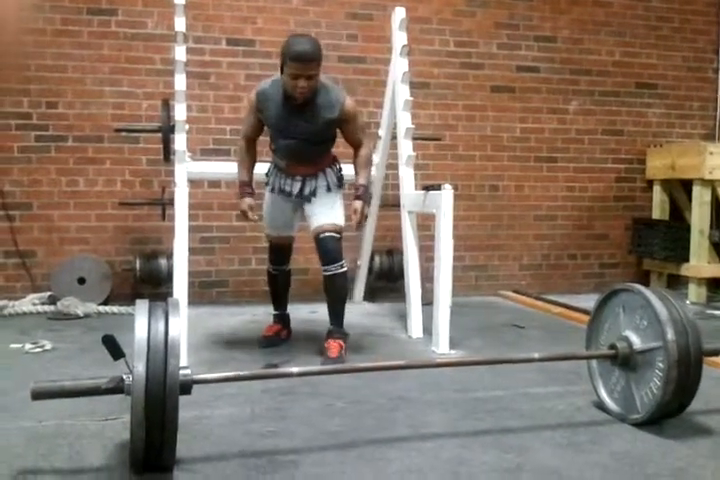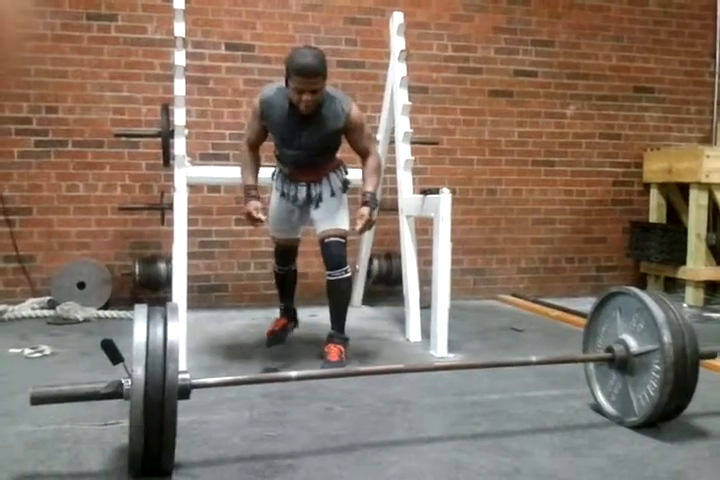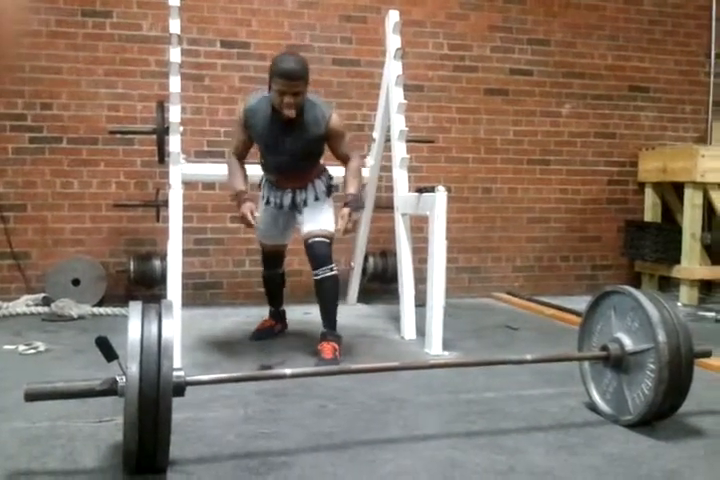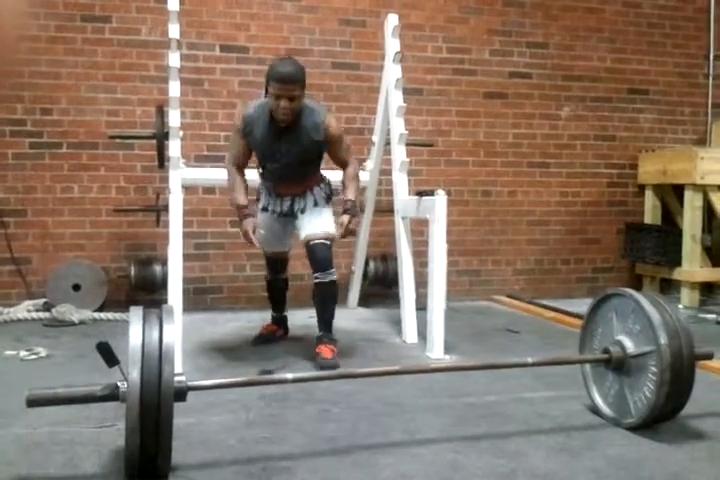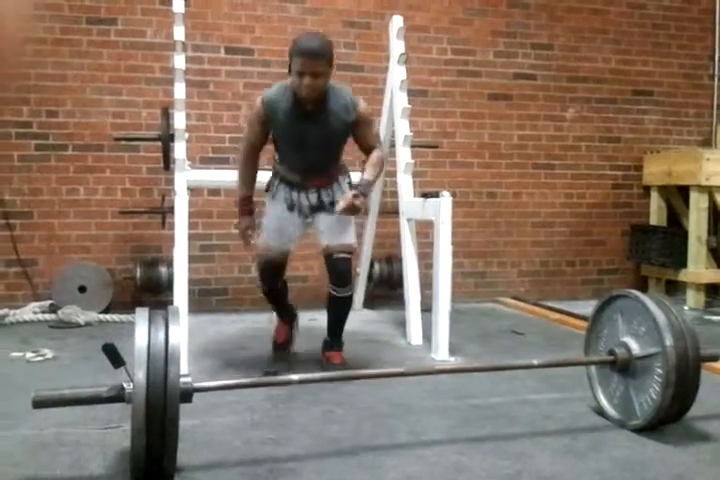
dt=0.3s
person 1, frame 1
left shoulder: (340, 102)
right shoulder: (262, 96)
left elbow: (361, 146)
right elbow: (248, 142)
left wrist: (361, 193)
right wrist: (245, 190)
left hip: (323, 180)
right hip: (281, 178)
left knee: (330, 248)
right knee: (278, 251)
left ankle: (336, 333)
right ankle: (281, 321)
person 1, frame 2
left shoulder: (345, 110)
right shoulder: (266, 102)
left elbow: (369, 154)
right elbow: (251, 146)
left wrist: (368, 200)
right wrist: (250, 193)
left hip: (327, 183)
right hip: (286, 182)
left knee: (335, 253)
right knee: (283, 252)
left ankle: (337, 339)
right ankle: (287, 313)
person 1, frame 3
left shoulder: (326, 118)
right shoulder: (251, 111)
left elbow: (350, 159)
right elbow: (236, 156)
left wrist: (350, 202)
right wrist: (242, 197)
left hip: (313, 190)
right hip: (273, 190)
left knee: (320, 253)
right knee: (271, 257)
left ankle: (330, 336)
right ankle: (276, 316)
person 1, frame 4
left shoulder: (323, 123)
right shoulder: (248, 119)
left elbow: (349, 164)
right elbow: (235, 166)
left wrist: (348, 209)
right wrist: (245, 212)
left hip: (312, 196)
right hip: (272, 197)
left knee: (321, 256)
right knee: (275, 263)
left ankle: (326, 338)
right ankle: (278, 322)
person 1, frame 5
left shoulder: (353, 107)
right shoulder: (268, 102)
left elbow: (375, 151)
right elbow: (250, 153)
left wrist: (361, 189)
right wrist: (245, 208)
left hip: (332, 191)
right hip: (286, 190)
left knee: (341, 267)
right knee: (268, 267)
left ankle: (333, 345)
right ankle: (286, 317)
